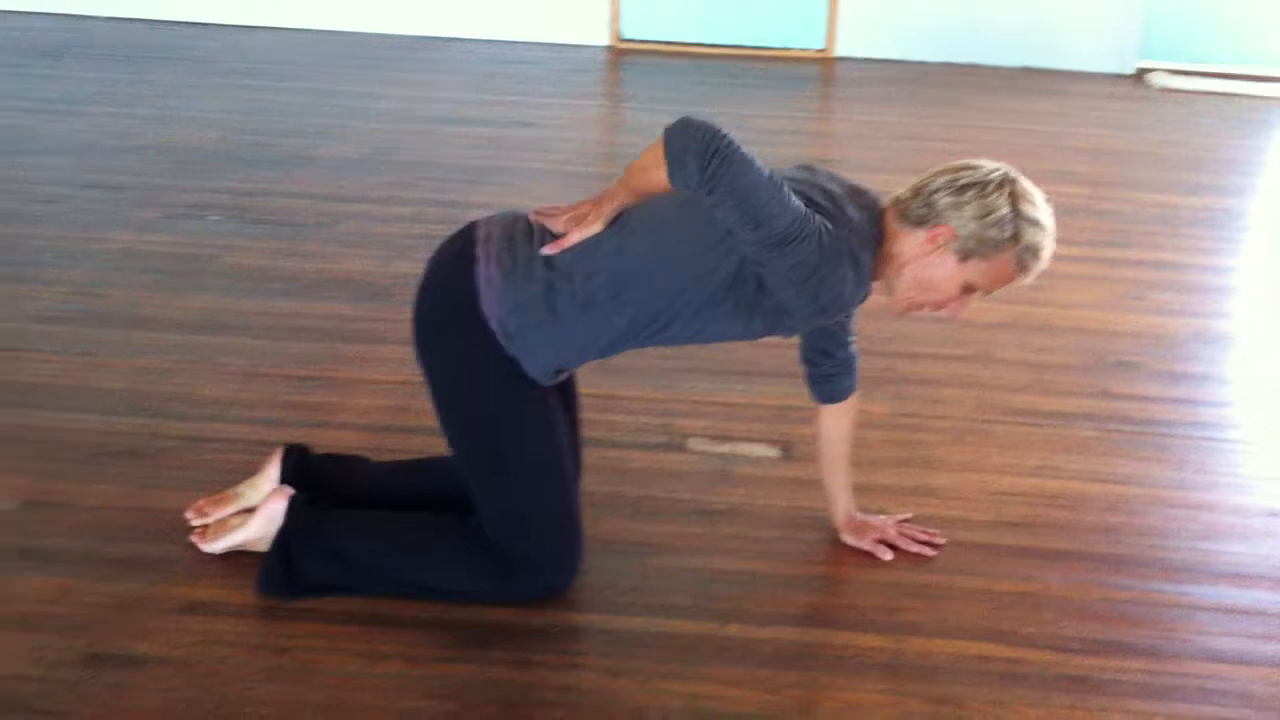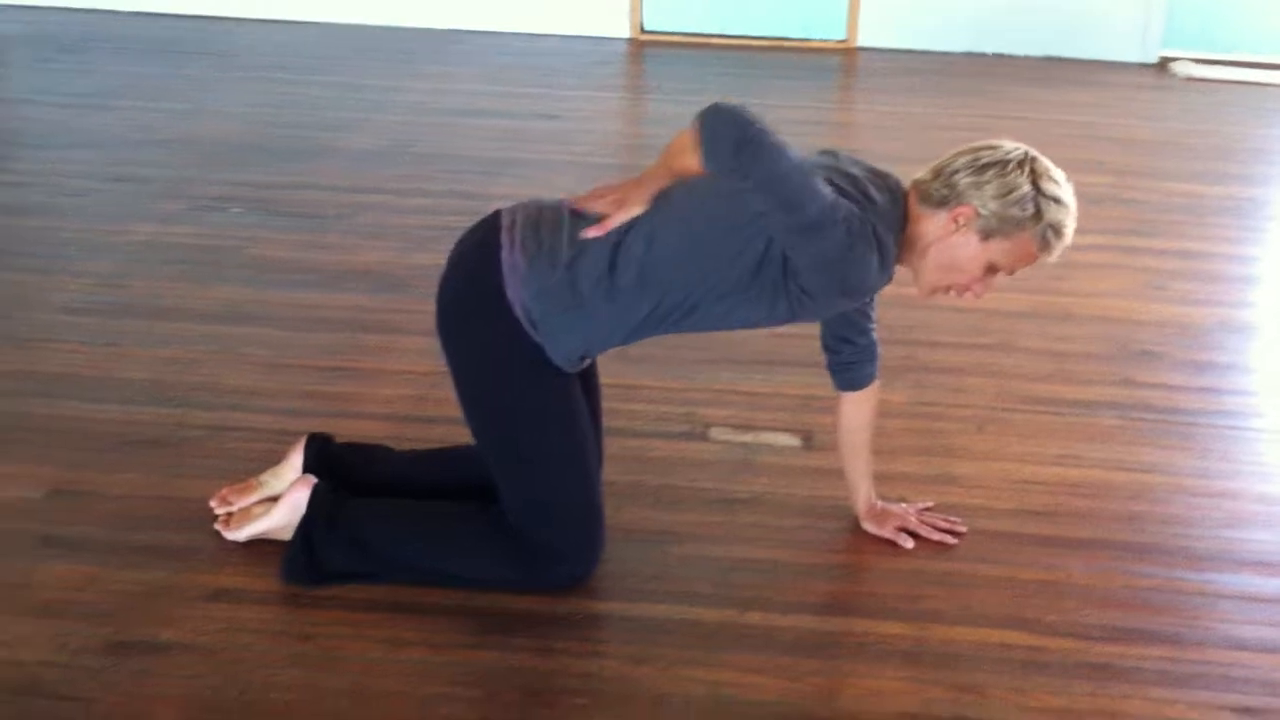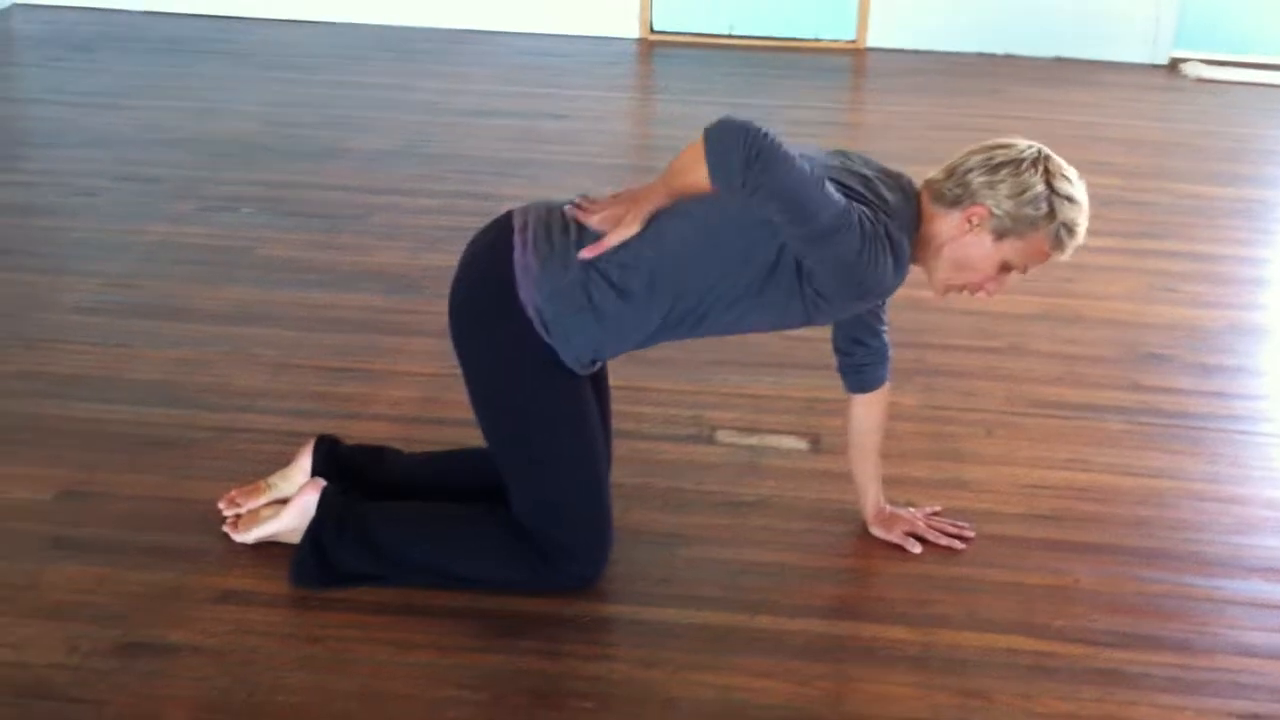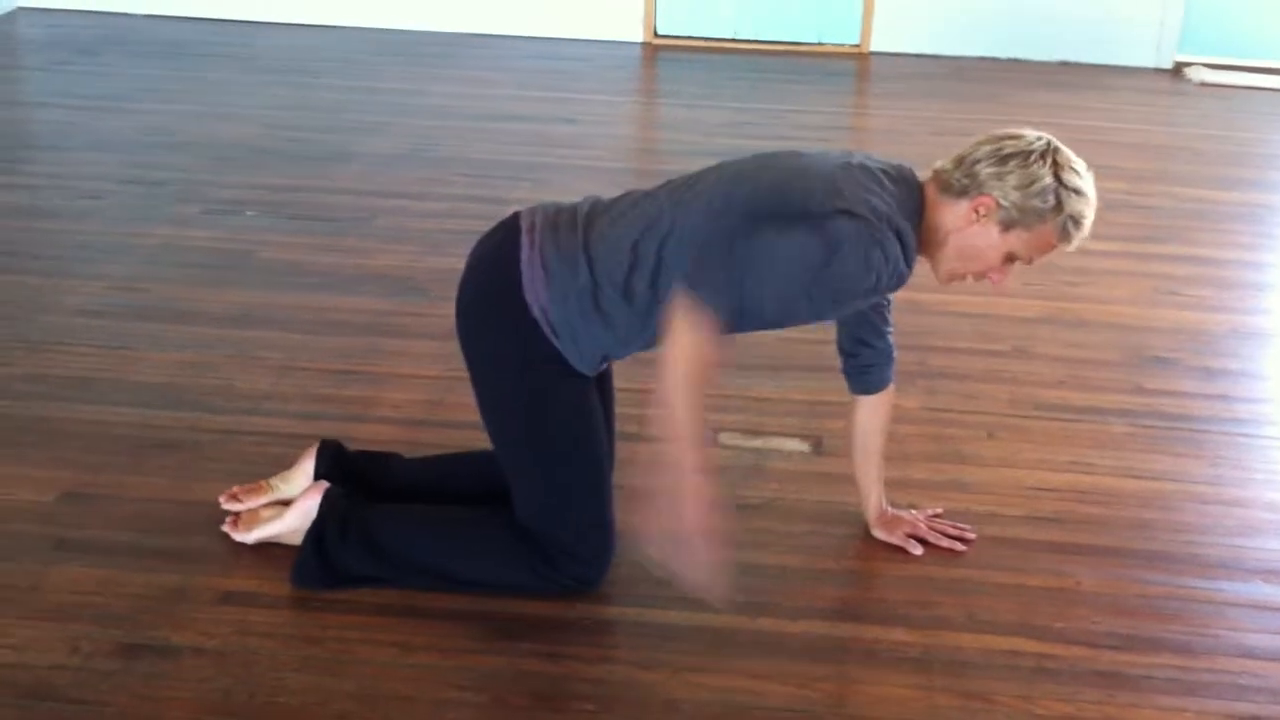
dt=0.2s
person 1, frame 1
left shoulder: (849, 225)
right shoulder: (826, 262)
left elbow: (831, 368)
right elbow: (695, 141)
left wrist: (846, 513)
right wrist: (610, 205)
left hip: (511, 302)
right hip: (482, 315)
left knee: (532, 488)
right knee: (538, 563)
left ankle: (300, 477)
right ankle: (289, 531)
person 1, frame 2
left shoulder: (871, 207)
right shoulder: (852, 244)
left elbow: (852, 355)
right elbow: (730, 129)
left wrist: (866, 501)
right wrist: (646, 191)
left hip: (533, 285)
right hip: (505, 303)
left knee: (554, 477)
right knee: (561, 552)
left ankle: (323, 466)
right ankle: (314, 520)
person 1, frame 3
left shoulder: (882, 209)
right shoulder: (867, 249)
left elbow: (863, 357)
right elbow: (739, 141)
left wrist: (874, 505)
right wrist: (647, 203)
left hip: (547, 290)
right hip: (520, 304)
left knee: (563, 479)
right knee: (569, 554)
left ankle: (334, 468)
right ankle: (324, 523)
person 1, frame 4
left shoulder: (886, 203)
right shoulder: (872, 243)
left elbow: (868, 356)
right elbow: (708, 274)
left wrist: (877, 507)
right wrist: (683, 465)
left hip: (559, 284)
right hip: (528, 304)
left knee: (562, 481)
right knee: (572, 555)
left ankle: (336, 471)
right ankle: (326, 524)
